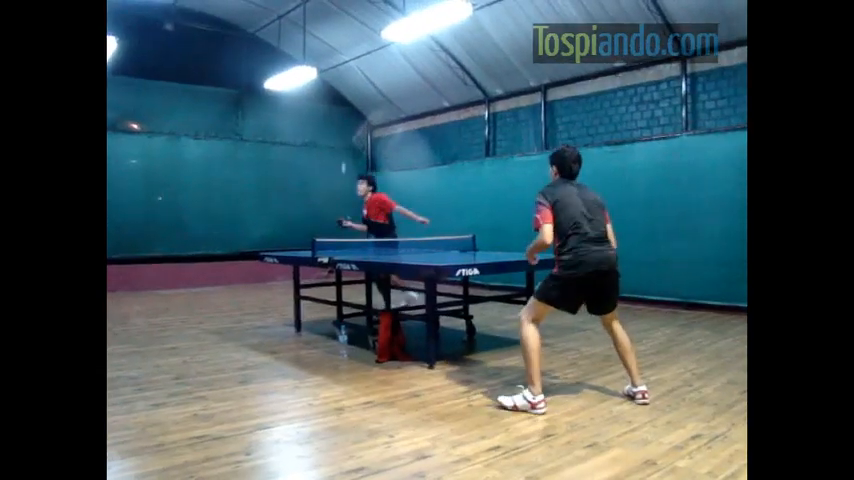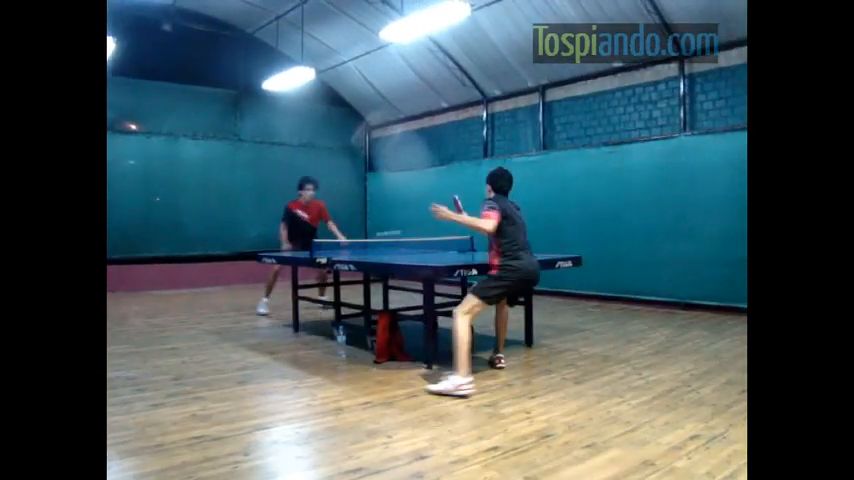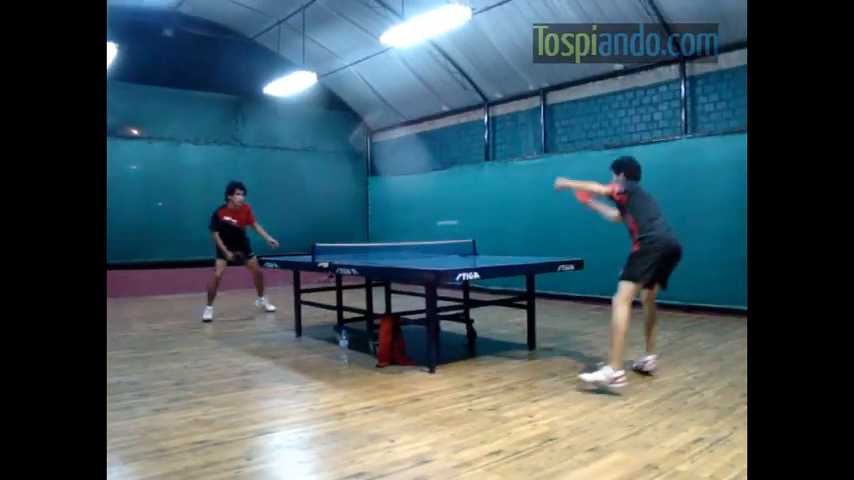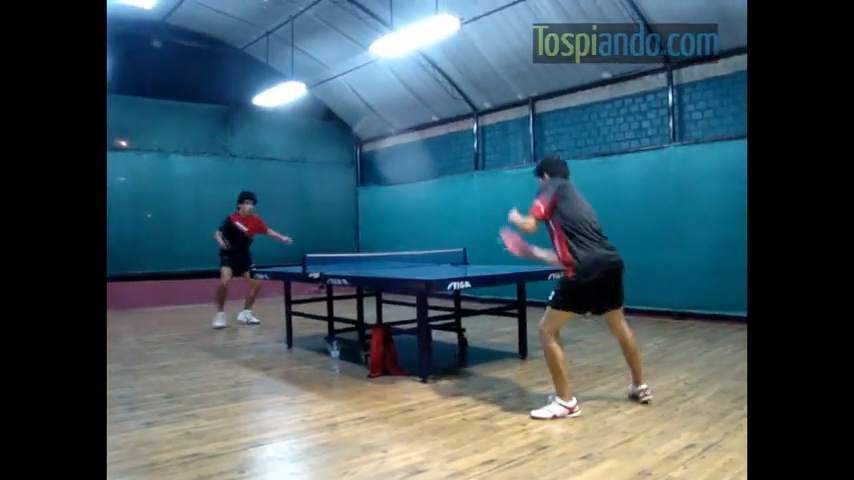
dt=1s
person 1, frame 1
left shoulder: (548, 194)
right shoulder: (593, 196)
left elbow: (546, 239)
left wrist: (530, 252)
left hip: (574, 265)
right hip: (607, 263)
left knee: (528, 318)
right knee: (611, 323)
left ankle: (534, 395)
right ankle: (638, 386)
person 1, frame 2
left shoulder: (493, 204)
right shoulder: (514, 208)
left elbow: (488, 226)
left wrist: (452, 216)
right wrist: (467, 217)
left hip: (510, 271)
right hip: (531, 270)
left knee: (462, 313)
right knee: (502, 301)
left ankle: (461, 377)
right ankle: (498, 355)
person 1, frame 3
left shoulder: (626, 187)
right shoulder: (638, 196)
left elbow: (599, 189)
right elbow: (615, 215)
left wrist: (567, 184)
right wrist: (592, 204)
left hip: (650, 246)
right hip: (671, 247)
left knee: (621, 301)
right knee: (648, 299)
left ankle: (614, 371)
right ankle: (648, 358)
person 1, frame 4
left shoulder: (552, 188)
right shoulder: (574, 196)
left elbow: (529, 225)
left wrist: (514, 218)
right wrist: (536, 252)
left hip: (585, 269)
right hip: (610, 262)
left knee: (547, 331)
right knee: (618, 326)
left ankle: (565, 401)
right ankle: (639, 387)
person 2, frame 1
left shoulder: (379, 198)
right shoulder: (366, 205)
left elbow: (397, 208)
left wrist: (417, 218)
right wrist: (351, 225)
right ankle: (409, 293)
person 2, frame 2
left shoulder: (319, 206)
right shoulder: (291, 206)
left elbow: (328, 222)
right elbow: (283, 226)
left wrist: (339, 235)
right wrist: (284, 243)
left hip: (310, 244)
right hip: (292, 244)
left knee: (324, 269)
right knee: (277, 269)
left ankle: (322, 298)
right ankle: (265, 301)
person 2, frame 3
left shoulder: (245, 208)
right shoulder: (219, 213)
left elbow: (254, 224)
right elbow: (215, 235)
left wrist: (268, 238)
right wrist: (226, 252)
left hip: (243, 246)
right hip: (225, 248)
left knee: (258, 272)
right knee: (217, 275)
left ankle: (261, 300)
right ankle: (209, 308)
person 2, frame 4
left shoulder: (255, 220)
right shoulder: (231, 218)
left elbow: (268, 231)
right elbow: (218, 233)
left wrist: (282, 237)
right wrist: (220, 241)
left hip: (244, 257)
right hip: (228, 256)
left knee: (256, 284)
right knee: (224, 283)
left ankle: (245, 313)
right ankle: (220, 314)
